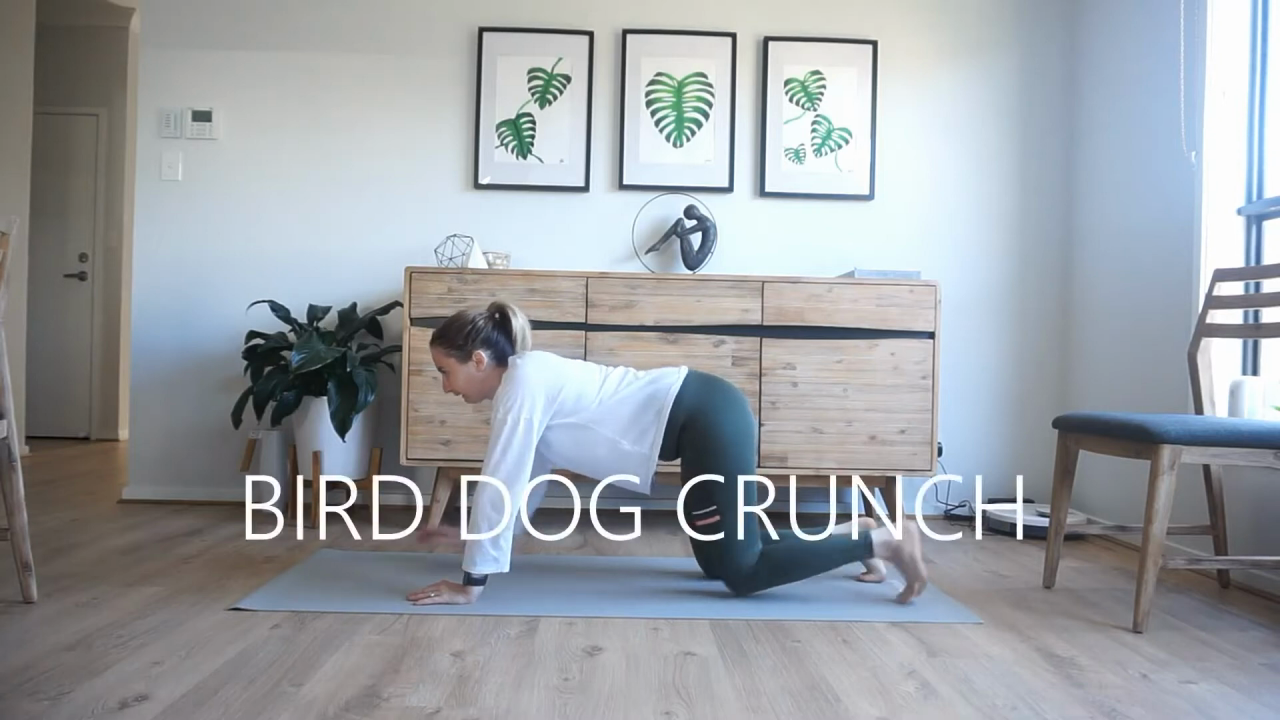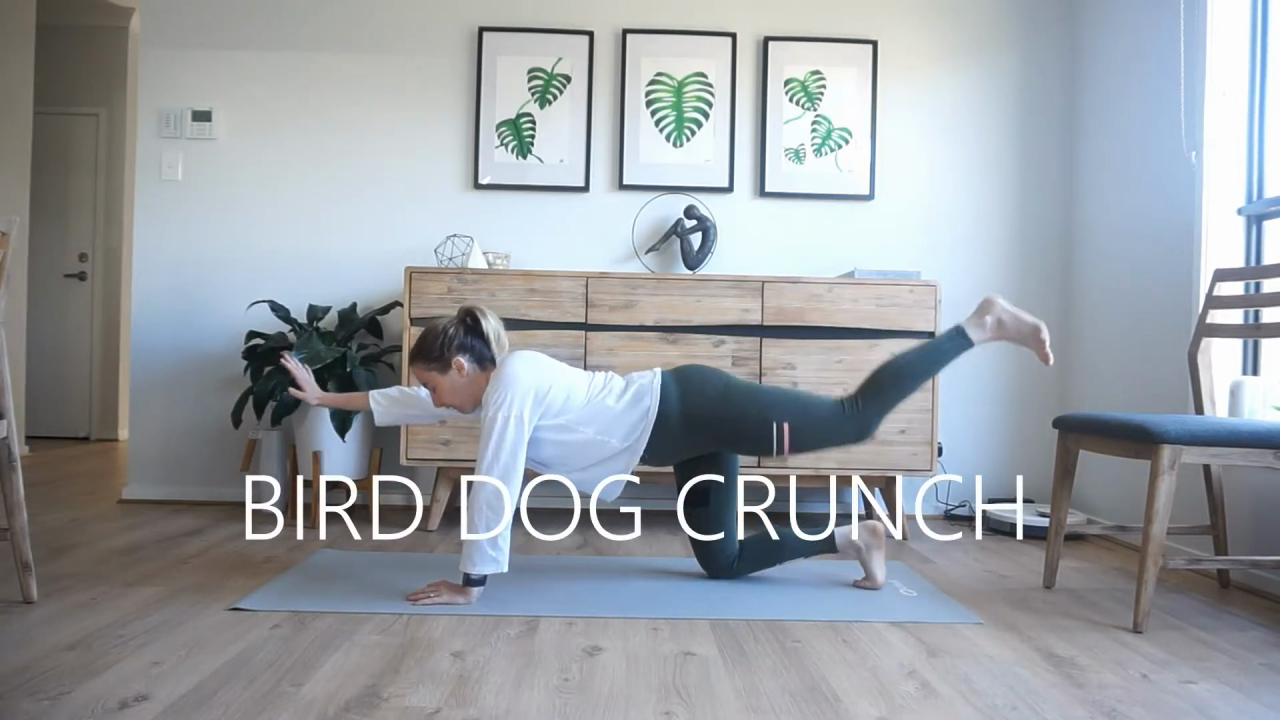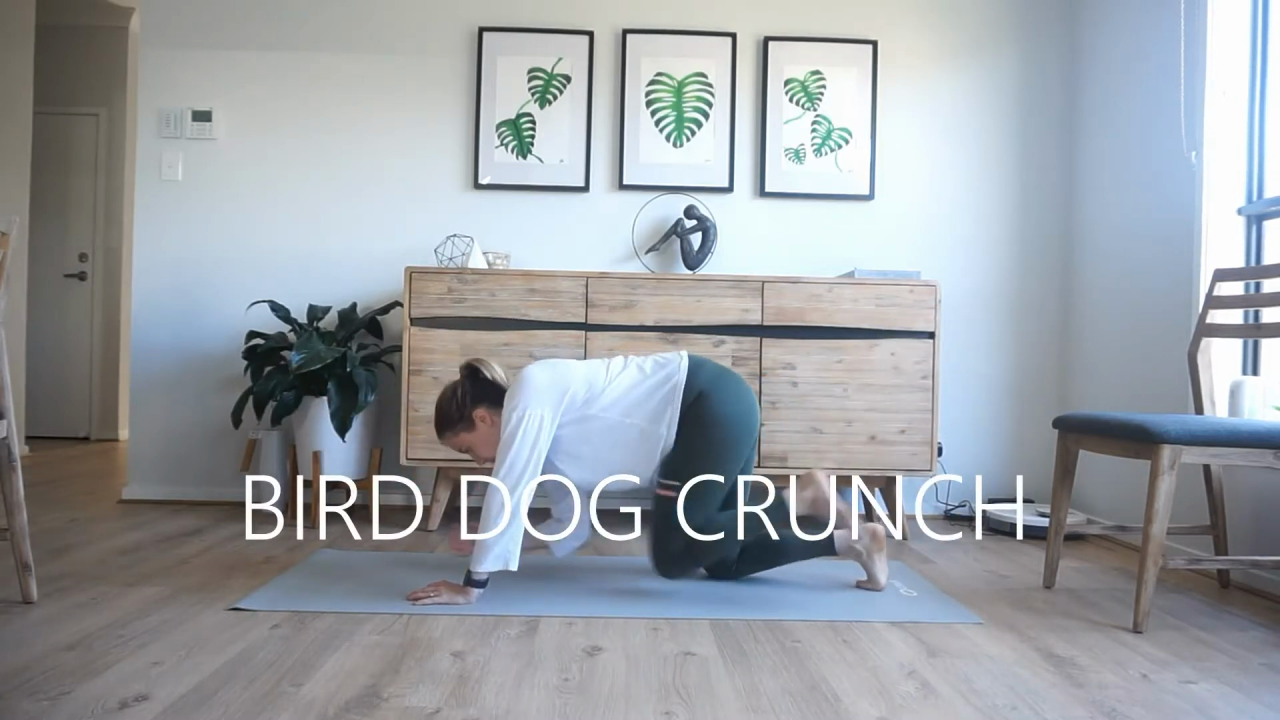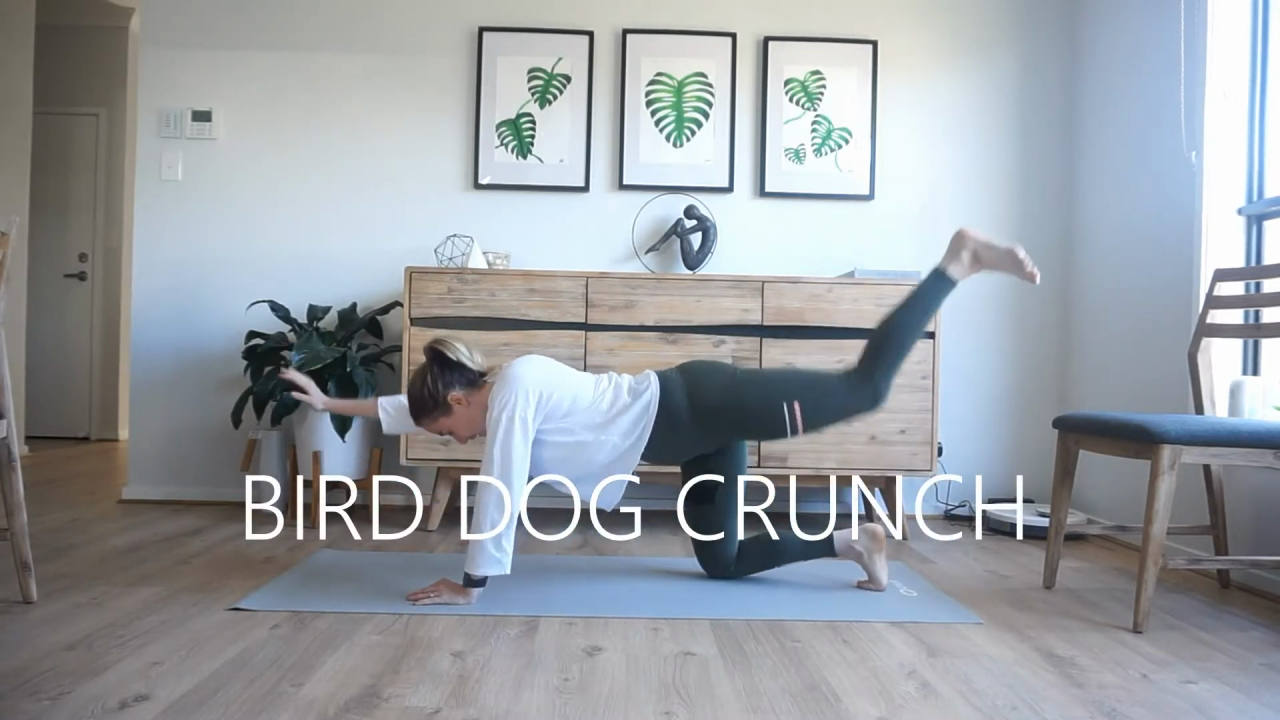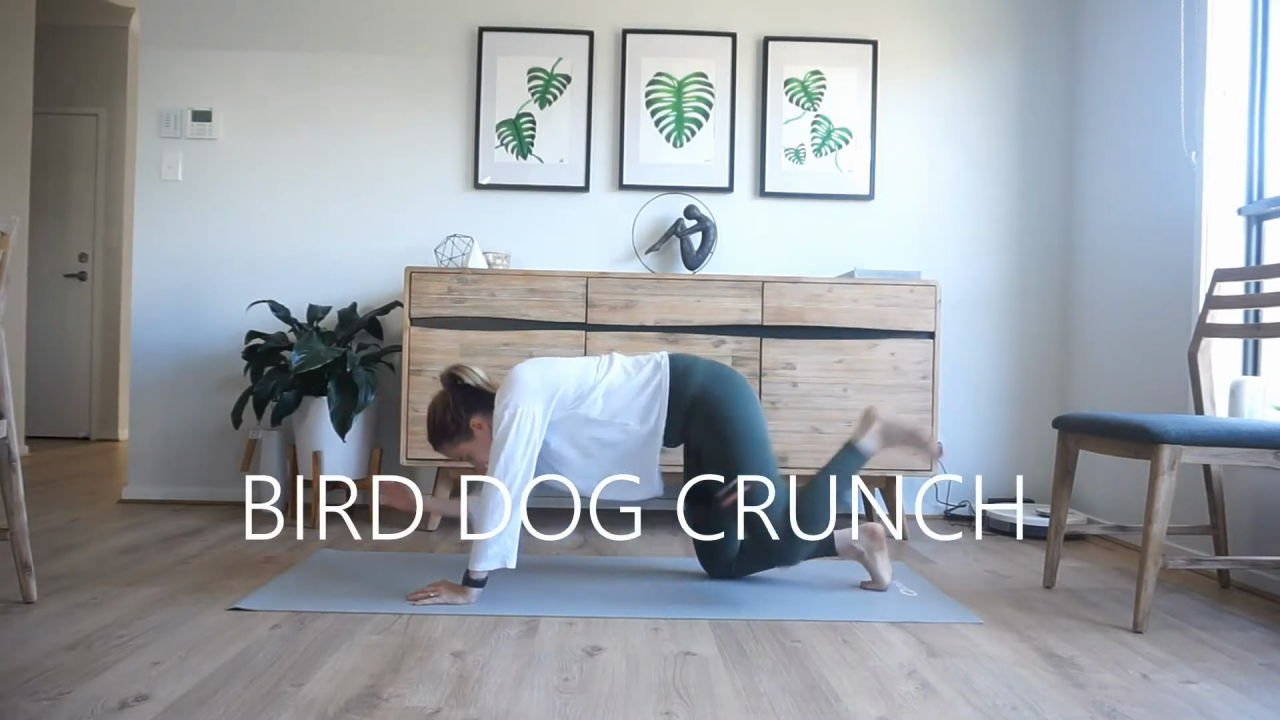
dt=1s
person 1, frame 1
left shoulder: (520, 382)
right shoulder: (528, 380)
left elbow: (501, 488)
right elbow: (516, 475)
left wrist: (470, 581)
right wrist: (462, 527)
left hip: (704, 413)
right hip: (697, 417)
left knee: (746, 573)
right knee: (720, 560)
left ankle: (884, 538)
right ankle: (853, 529)
person 1, frame 2
left shoulder: (509, 384)
right shoulder: (496, 384)
left elbow: (493, 492)
right elbow: (411, 403)
left wrist: (469, 582)
right wrist: (329, 398)
left hip: (692, 409)
right hip: (688, 428)
left knee: (848, 420)
right knee: (723, 561)
left ankle: (979, 324)
right ankle: (852, 538)
person 1, frame 3
left shoulder: (529, 394)
right shoulder: (544, 431)
left elbow: (508, 496)
right elbow: (572, 526)
left wrist: (471, 583)
right wrist: (493, 539)
left hip: (712, 400)
right hip: (708, 406)
left knee: (674, 559)
right knee: (719, 560)
left ankle: (803, 499)
right ankle: (849, 535)
person 1, frame 4
left shoulder: (510, 389)
right shoulder: (499, 393)
left elbow: (499, 497)
right elbow: (419, 412)
left wrist: (467, 583)
right wrist: (339, 404)
left hip: (702, 414)
right hip: (697, 433)
left knee: (861, 392)
right knee: (722, 563)
left ankle: (957, 260)
right ankle: (851, 541)
person 1, frame 5
left shoulder: (519, 395)
right shoulder: (525, 415)
left elbow: (503, 496)
right elbow: (501, 498)
left wrist: (469, 585)
right wrist: (420, 501)
left hip: (704, 395)
right hip: (695, 404)
left knee: (790, 525)
right knee: (722, 559)
left ankle: (868, 436)
right ankle: (855, 537)
